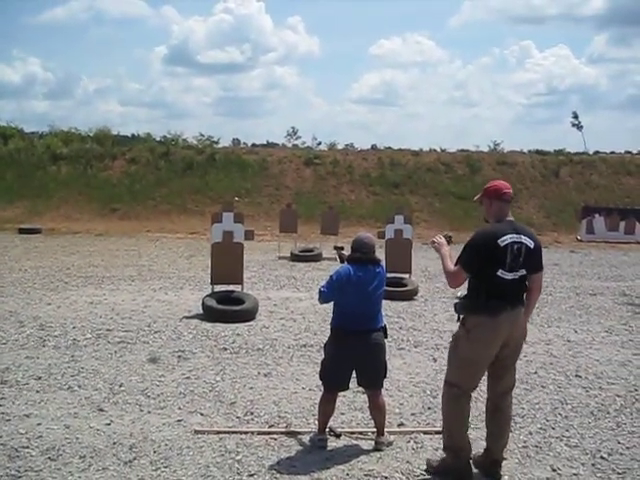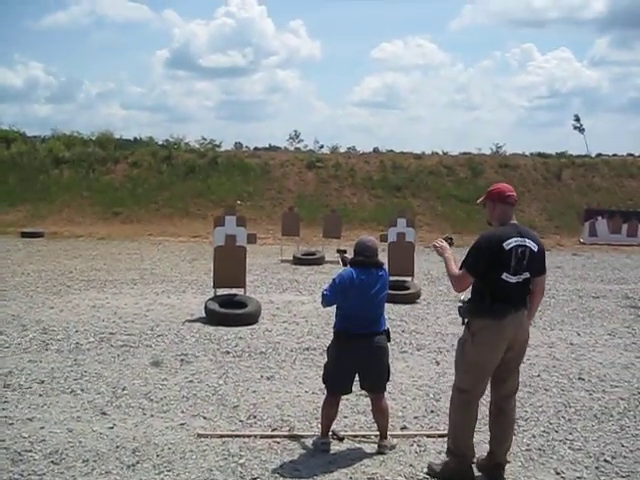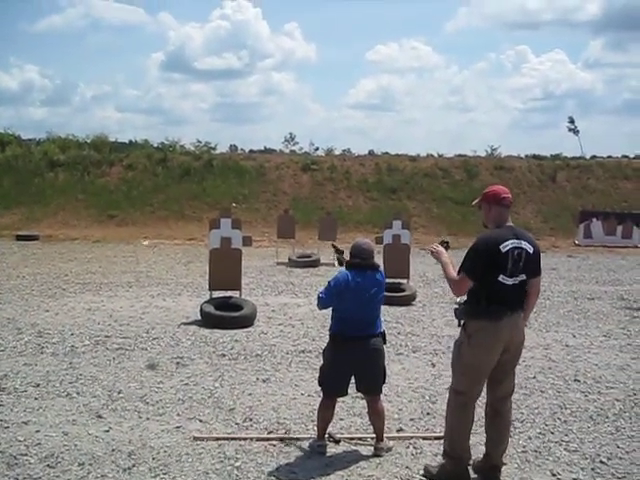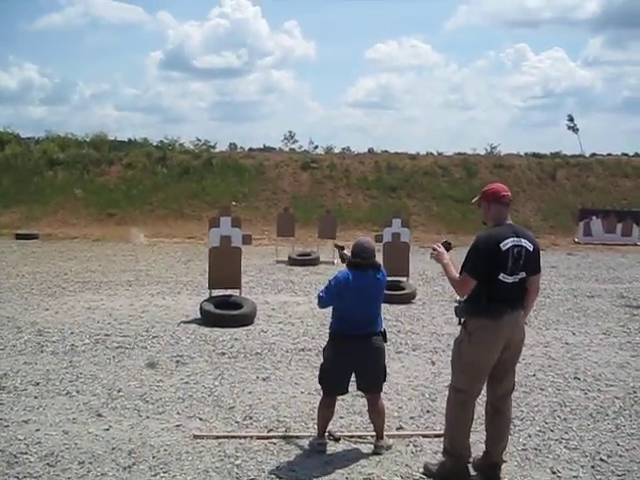
dt=0.2s
person 1, frame 1
left shoulder: (485, 236)
right shoulder: (530, 238)
left elbow: (454, 280)
right elbow: (535, 287)
left wrist: (444, 251)
left hip: (482, 321)
right hip: (514, 321)
left knee: (457, 389)
right knee: (502, 393)
person 1, frame 2
left shoulder: (489, 240)
right shoulder: (534, 241)
left elbow: (459, 284)
right elbow: (538, 290)
left wrist: (447, 255)
left hip: (487, 325)
right hip: (517, 325)
left knee: (466, 394)
right knee: (505, 396)
person 1, frame 3
left shoulder: (486, 242)
right shoulder: (529, 243)
left elbow: (459, 287)
right elbow: (533, 291)
left wrist: (443, 259)
left hip: (483, 327)
right hip: (513, 327)
left knee: (463, 396)
right knee: (501, 398)
person 1, frame 4
left shoulder: (487, 240)
right shoulder: (529, 241)
left elbow: (463, 288)
right elbow: (533, 288)
left wrist: (444, 260)
left hip: (483, 325)
right hip: (513, 325)
left knee: (463, 395)
right knee: (501, 396)
person 2, frame 1
left shoulder: (344, 273)
right shoulder: (380, 271)
left elbow: (323, 297)
right wrist: (348, 261)
left hip: (342, 339)
right hip: (372, 339)
left knee: (330, 390)
right knee: (375, 391)
left ankle: (320, 435)
right ankle: (381, 436)
person 2, frame 2
left shoulder: (346, 276)
right shoulder: (383, 275)
left elbow: (326, 301)
right wrist: (349, 263)
left hip: (345, 342)
right hip: (375, 342)
left knee: (334, 394)
right knee: (378, 395)
left ankle: (324, 438)
right ankle: (384, 440)
person 2, frame 3
left shoulder: (342, 279)
right shoulder: (379, 277)
left elbow: (321, 303)
right wrist: (346, 263)
left hip: (341, 345)
right hip: (371, 344)
left knee: (330, 396)
right knee: (374, 397)
left ankle: (320, 441)
right ankle: (380, 442)
person 2, frame 4
left shoulder: (343, 278)
right shoulder: (380, 276)
left elbow: (322, 302)
right wrist: (350, 262)
left hip: (341, 343)
right hip: (371, 343)
left knee: (330, 395)
right knee: (374, 395)
left ankle: (320, 439)
right ankle: (380, 440)
